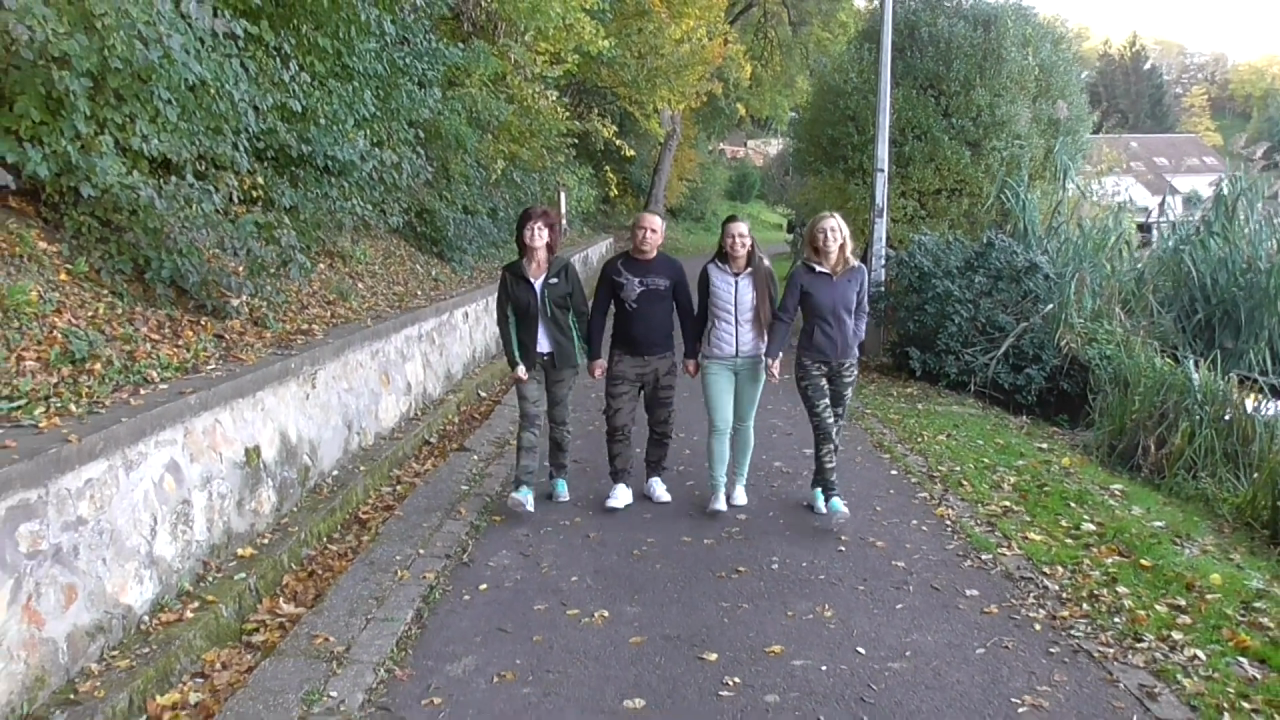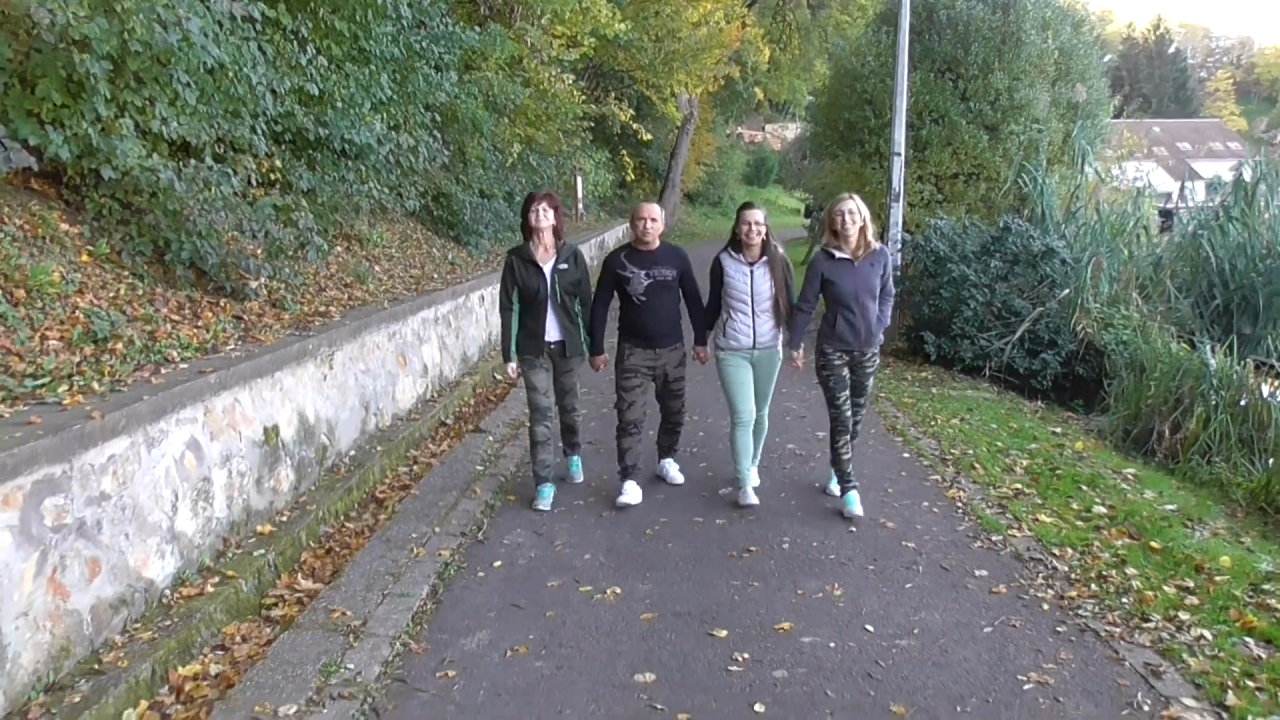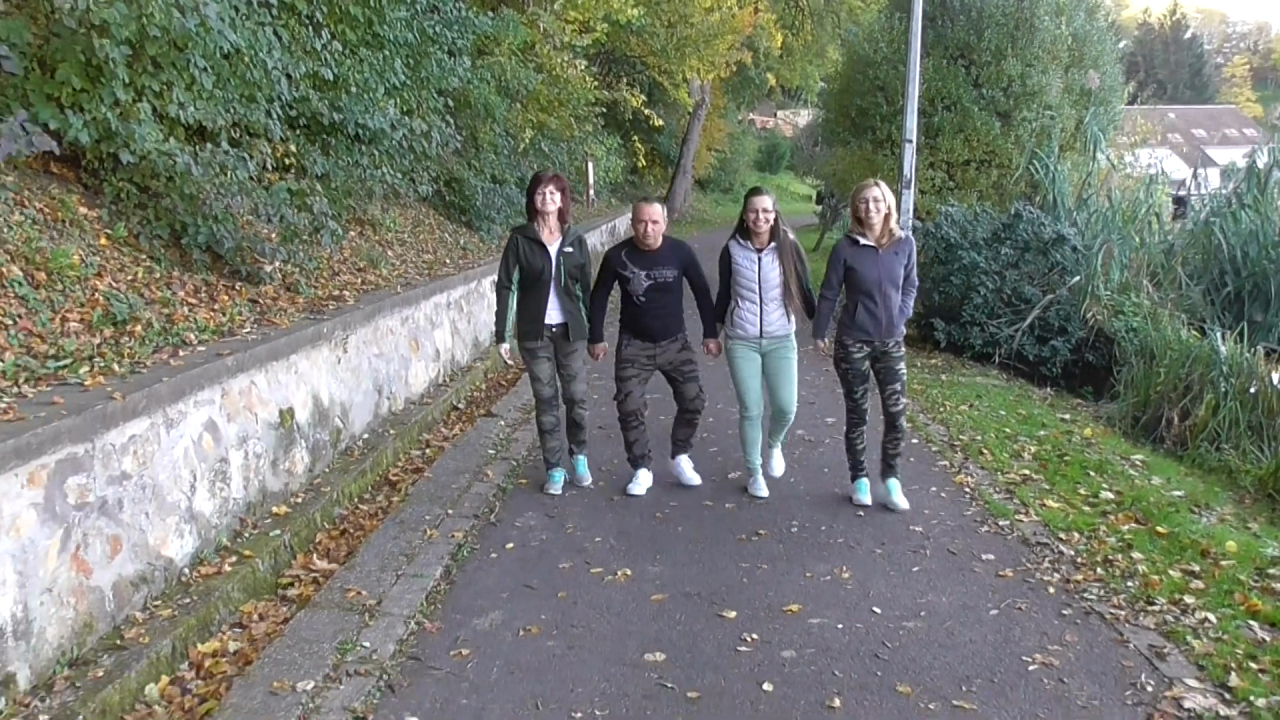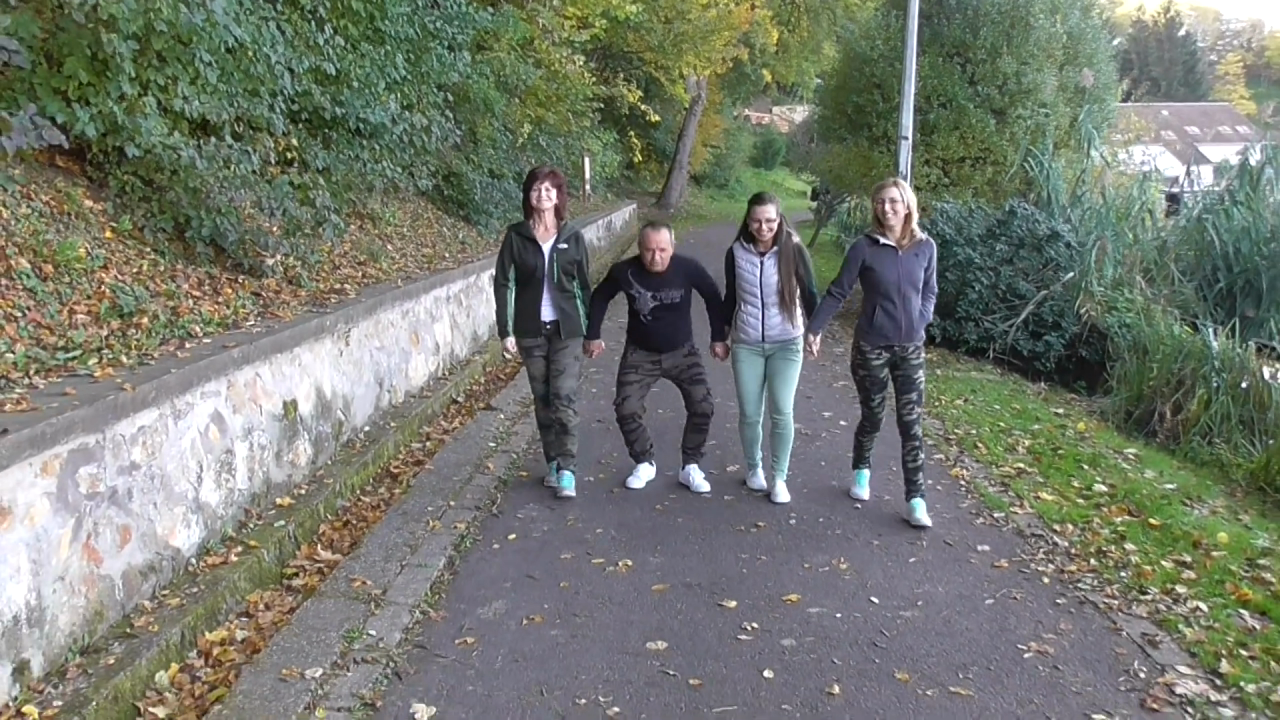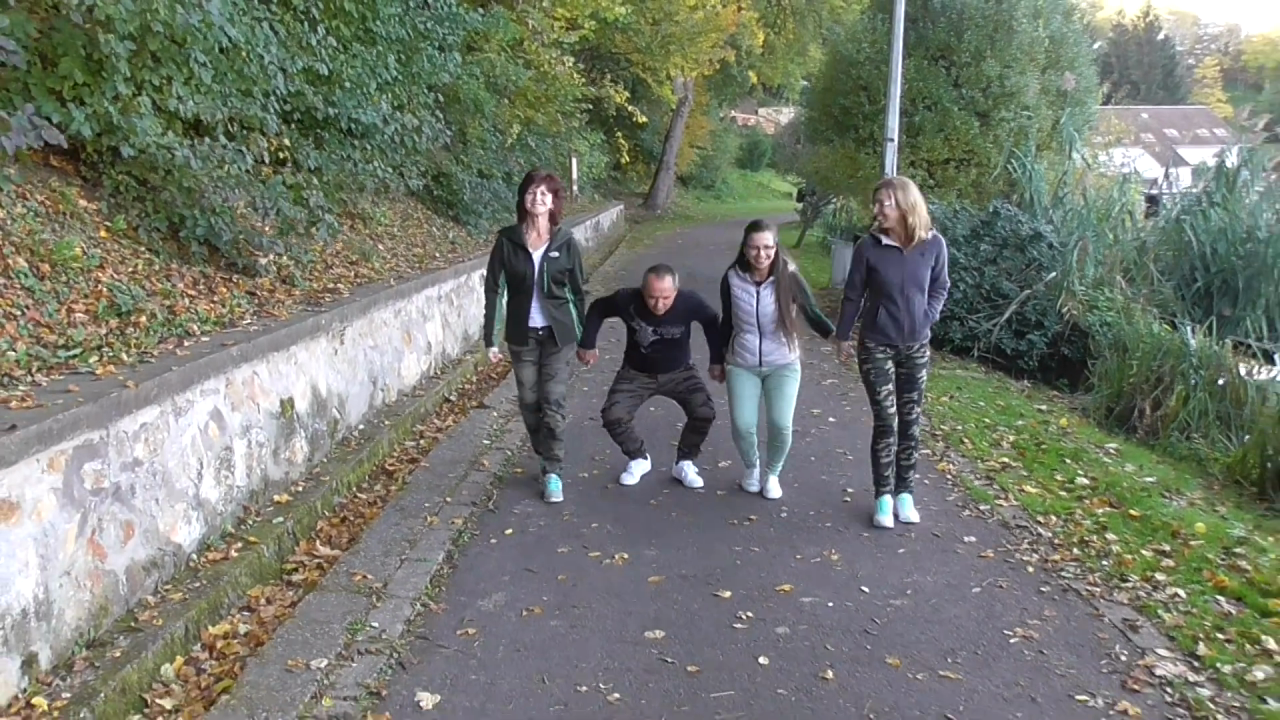
dt=0.3s
person 1, frame 1
left shoulder: (857, 272)
right shoulder: (801, 275)
right elbow: (784, 317)
left wrist: (854, 338)
right wrist: (773, 354)
left hip: (846, 362)
right hip: (811, 362)
left knee: (834, 432)
right knee: (824, 430)
left ankle: (818, 487)
right ankle: (831, 498)
person 1, frame 2
left shoulder: (880, 255)
right shoulder: (822, 262)
left elbow: (887, 295)
right elbow: (806, 306)
left wrist: (879, 326)
right wrist: (796, 345)
left hip: (868, 350)
right hip: (832, 351)
left knee: (855, 419)
right knee: (841, 421)
left ankle: (838, 471)
right ankle: (849, 490)
person 1, frame 3
left shoulder: (905, 244)
right shoulder: (845, 248)
right elbow: (829, 294)
left wrist: (902, 316)
right wrist: (819, 332)
left hip: (891, 341)
right hip: (852, 341)
left knee: (896, 412)
right knee: (857, 413)
left ankle: (890, 478)
right ankle: (860, 478)
person 1, frame 4
left shoulder: (925, 247)
right shoulder: (864, 247)
right elbow: (838, 291)
left wrist: (921, 320)
right wrist: (815, 328)
left hip: (911, 347)
right hip: (871, 346)
left knee: (911, 423)
right knee: (873, 417)
left ankle: (915, 499)
right ankle: (861, 469)
person 1, frame 5
left shoulder: (933, 244)
right shoulder: (868, 247)
left elbow: (940, 287)
right elbow: (853, 294)
left wrist: (927, 318)
right wrist: (843, 335)
left hip: (916, 345)
right hip: (876, 345)
left knee: (910, 421)
right knee: (886, 420)
left ankle: (903, 492)
right ankle: (883, 495)
person 2, frame 1
left shoulder: (565, 269)
right shoulder: (511, 274)
left elbow: (581, 313)
right elbow: (505, 321)
left wrist: (590, 353)
right wrist: (514, 360)
left hip: (561, 357)
right hip: (529, 359)
left knee: (559, 420)
right knee: (530, 420)
left ankle: (558, 477)
right ankle: (524, 489)
person 2, frame 2
left shoulder: (572, 256)
right shoulder: (516, 259)
left elbow: (586, 302)
right elbow: (508, 308)
left wrist: (594, 345)
right wrist: (508, 354)
left hip: (568, 346)
right hip: (533, 349)
left knee: (569, 406)
right knee: (541, 413)
left ankle: (572, 455)
right ankle: (544, 484)
person 2, frame 3
left shoulder: (575, 240)
right shoulder: (520, 239)
left elbow: (585, 288)
right elbow: (505, 287)
right wrist: (502, 334)
left hip: (570, 331)
right hip: (534, 333)
left knee: (576, 396)
right knee: (546, 401)
left ankle: (578, 454)
right ankle: (555, 469)
person 2, frame 4
left shoulder: (572, 237)
right shoulder: (515, 236)
left elbow: (584, 285)
right elbow: (503, 284)
left wrist: (590, 330)
right wrist: (505, 329)
left hip: (566, 329)
right hip: (530, 330)
left knee: (564, 398)
right knee: (543, 400)
left ankle: (566, 470)
right ankle: (553, 462)
person 2, frame 5
left shoulder: (566, 242)
right shoulder: (507, 240)
left elbow: (577, 291)
right elbow: (494, 290)
left wrist: (583, 337)
right wrist: (490, 338)
left hip: (558, 335)
right hip: (522, 336)
left knee: (553, 403)
right knee: (529, 403)
left ankle: (552, 473)
right ankle: (546, 458)
person 3, frame 1
left shoulder: (763, 273)
right shoulder: (710, 272)
left elbow: (773, 316)
right elbow: (701, 314)
left hip: (752, 360)
right hip: (716, 360)
left knee: (743, 424)
right knee: (720, 425)
left ankle: (739, 483)
right ankle: (717, 490)
person 3, frame 2
left shoulder: (778, 261)
right shoulder: (723, 262)
left elbow: (789, 304)
right elbow: (713, 304)
left hip: (768, 350)
right hip: (731, 351)
left knee: (759, 414)
right knee: (742, 416)
left ankle: (752, 464)
right ankle: (745, 485)
person 3, frame 3
left shoulder: (789, 247)
right shoulder: (732, 250)
left elbow: (805, 291)
right elbow: (724, 294)
left hip: (781, 340)
right hip: (741, 341)
left knee: (786, 407)
right knee: (750, 410)
left ankle: (773, 445)
right ankle: (754, 473)
person 3, frame 4
left shoulder: (794, 251)
right shoulder: (736, 252)
left elbow: (809, 294)
left hip: (786, 344)
right hip: (746, 345)
left knee: (781, 411)
right knee: (749, 414)
left ankle: (779, 477)
right ankle: (754, 465)
person 3, frame 5
left shoulder: (789, 278)
right shoulder: (731, 279)
left elbow: (812, 314)
right elbow: (727, 322)
left wrist: (835, 335)
left hip: (783, 365)
right hip: (742, 366)
left knee: (781, 426)
right knee: (742, 427)
left ankle: (772, 473)
right ankle: (751, 467)
person 4, frame 1
left shoulder: (672, 268)
right shoulder: (614, 267)
left elbow: (686, 312)
right elbow: (598, 313)
left wrist: (691, 354)
right wrist: (595, 355)
left hip: (662, 359)
right hip: (624, 358)
left knee: (661, 424)
right knee: (618, 423)
left ankle: (654, 478)
right ankle: (620, 486)
person 4, frame 2
left shoulder: (677, 256)
right shoulder: (616, 260)
left elbow: (693, 299)
right elbow: (600, 306)
left wrist: (701, 340)
right wrist: (597, 349)
left hip: (672, 350)
right hip: (633, 351)
left knee: (673, 411)
right knee: (630, 418)
left ankle: (666, 459)
right ankle: (630, 482)
person 4, frame 3
left shoulder: (680, 251)
right shoulder: (617, 256)
left elbow: (701, 291)
right elbow: (599, 295)
left wrist: (710, 333)
right wrist: (596, 337)
left hip: (674, 342)
right hip: (633, 344)
left knee: (693, 399)
right knee: (630, 408)
left ankle: (680, 455)
right ankle: (642, 470)
person 4, frame 4
left shoulder: (688, 268)
right shoulder: (624, 271)
left elbow: (713, 297)
right elbow: (600, 297)
left wrist: (719, 338)
right wrist: (593, 335)
left hip: (681, 353)
right hip: (640, 353)
left knee: (702, 406)
right knee: (626, 409)
left ankle: (691, 466)
right ankle: (644, 462)
person 4, frame 5
left shoulder: (689, 302)
right shoulder: (625, 300)
left elbow: (712, 323)
right elbow: (596, 310)
left wrist: (717, 360)
right wrist: (587, 344)
left hip: (678, 371)
right hip: (636, 373)
left knee: (704, 412)
right knee: (613, 415)
left ankle: (684, 462)
right ankle: (639, 458)
